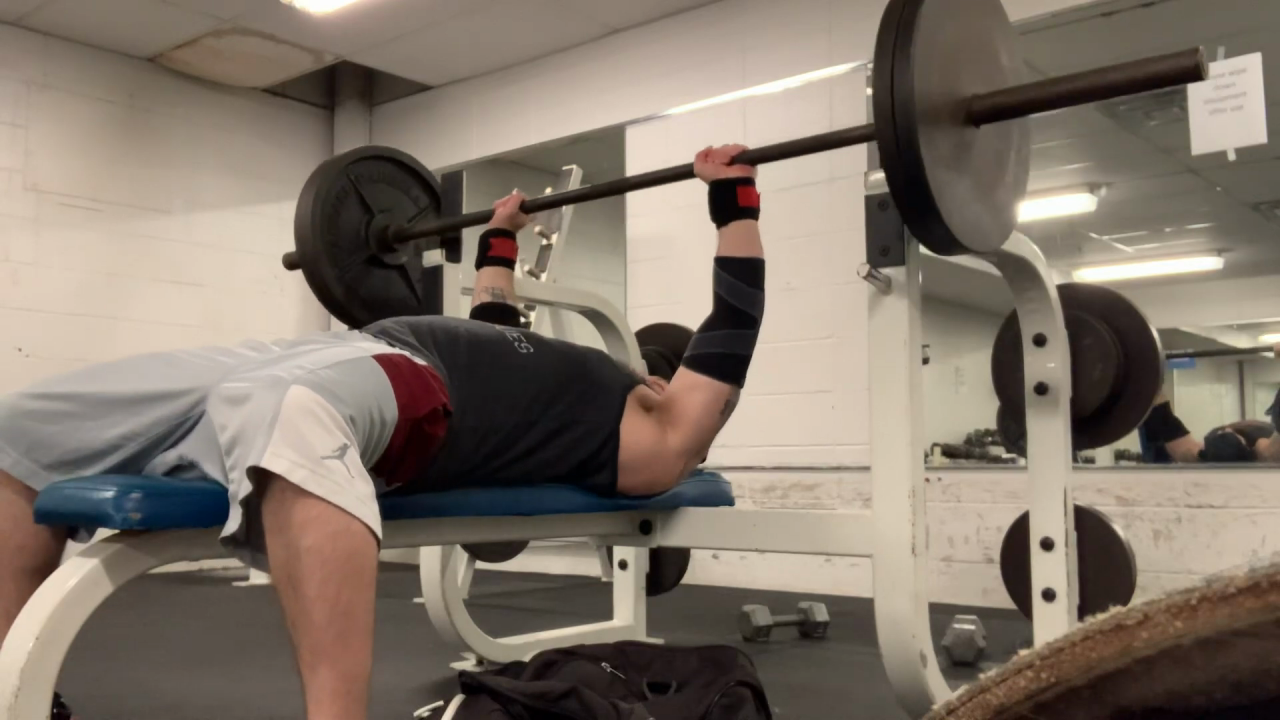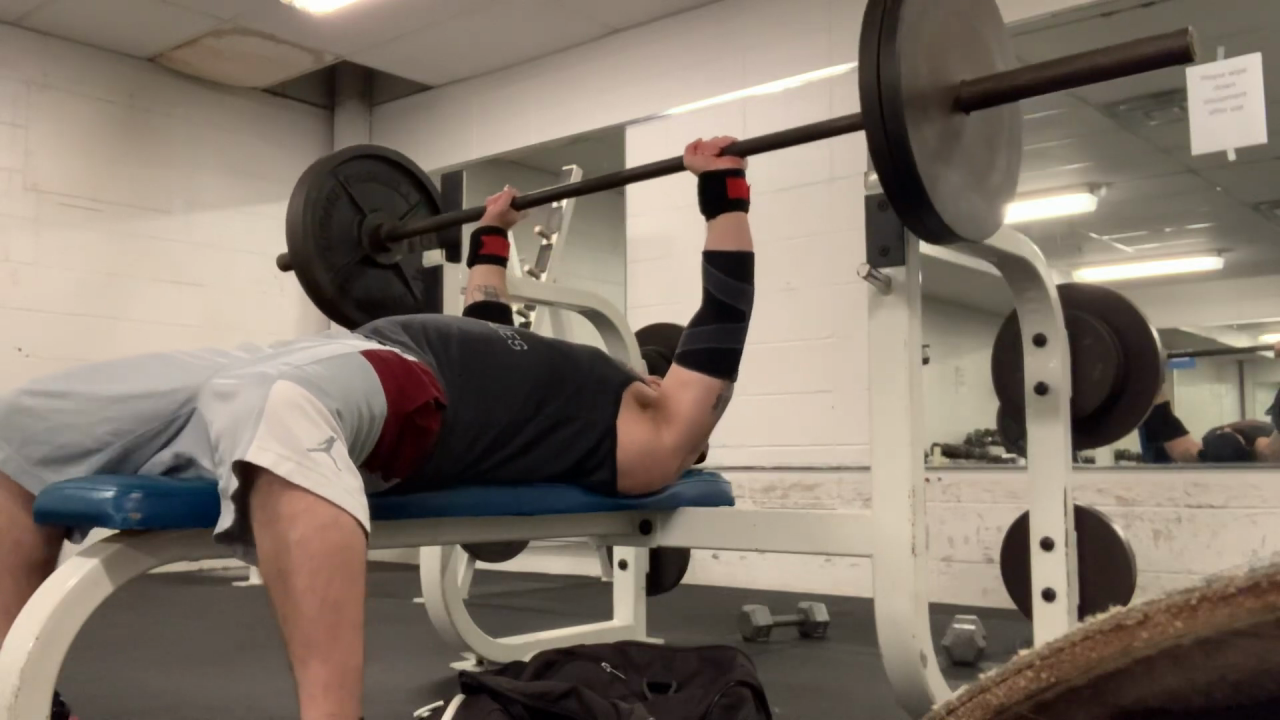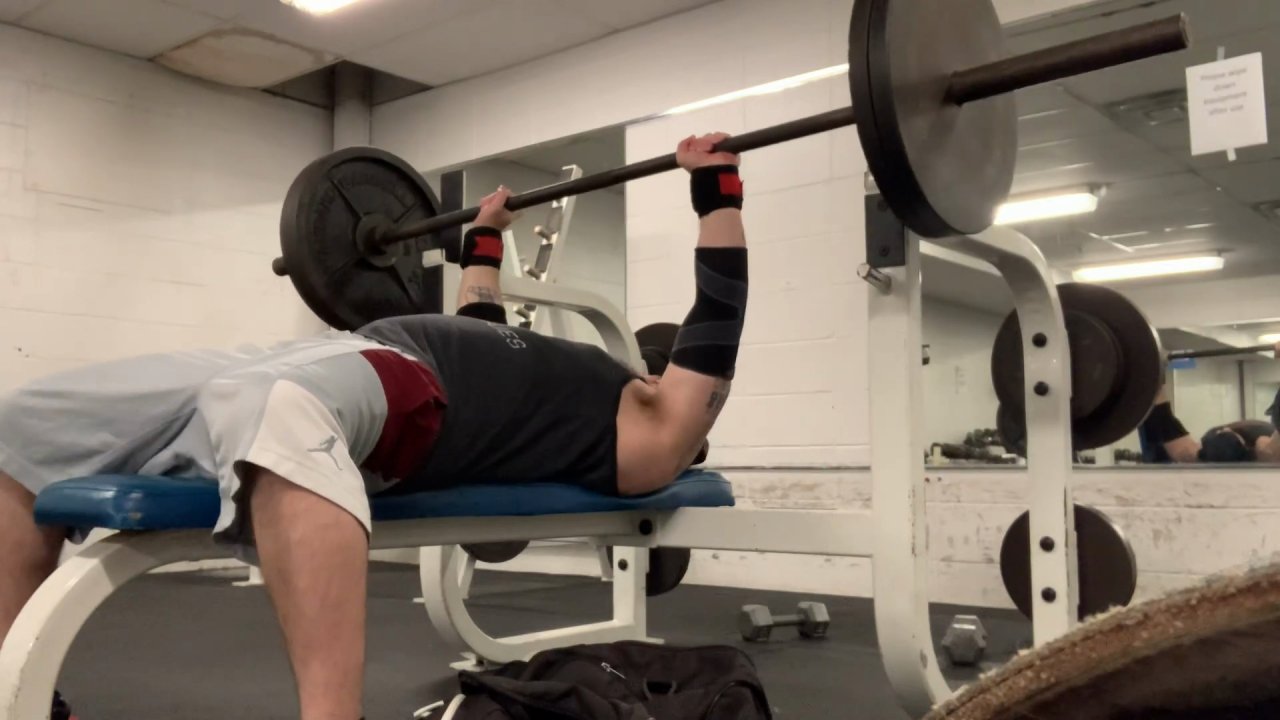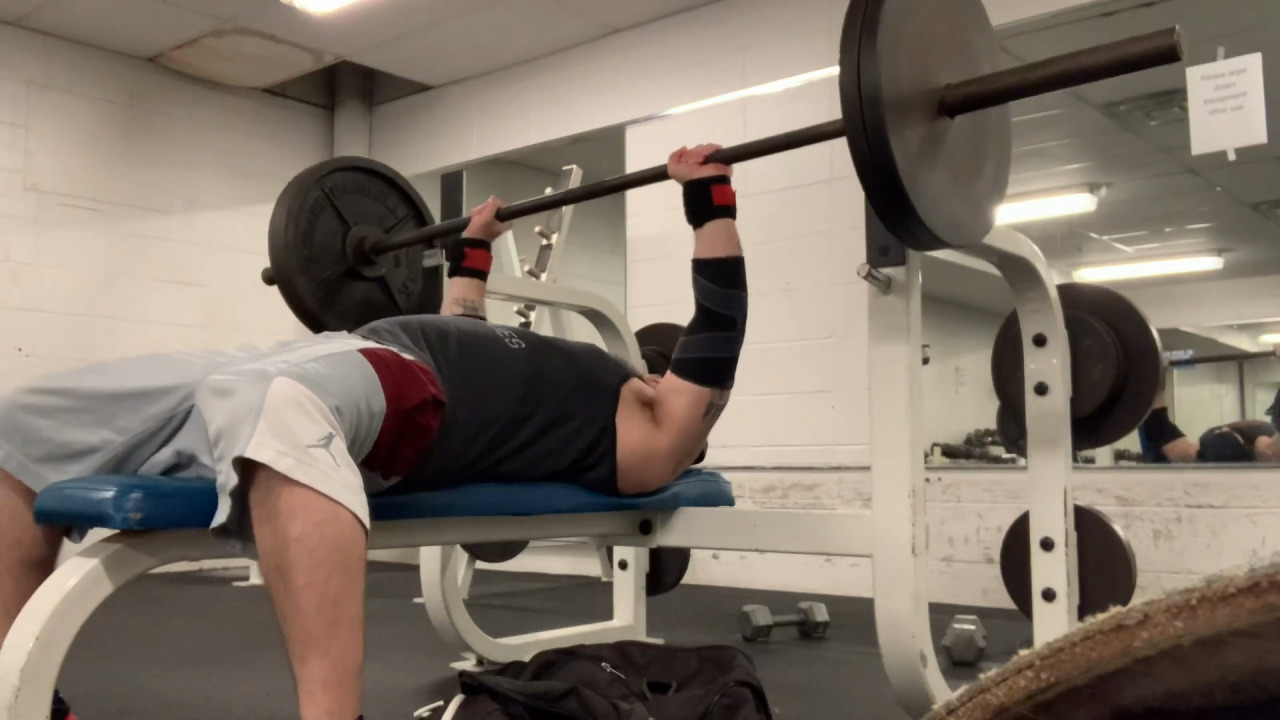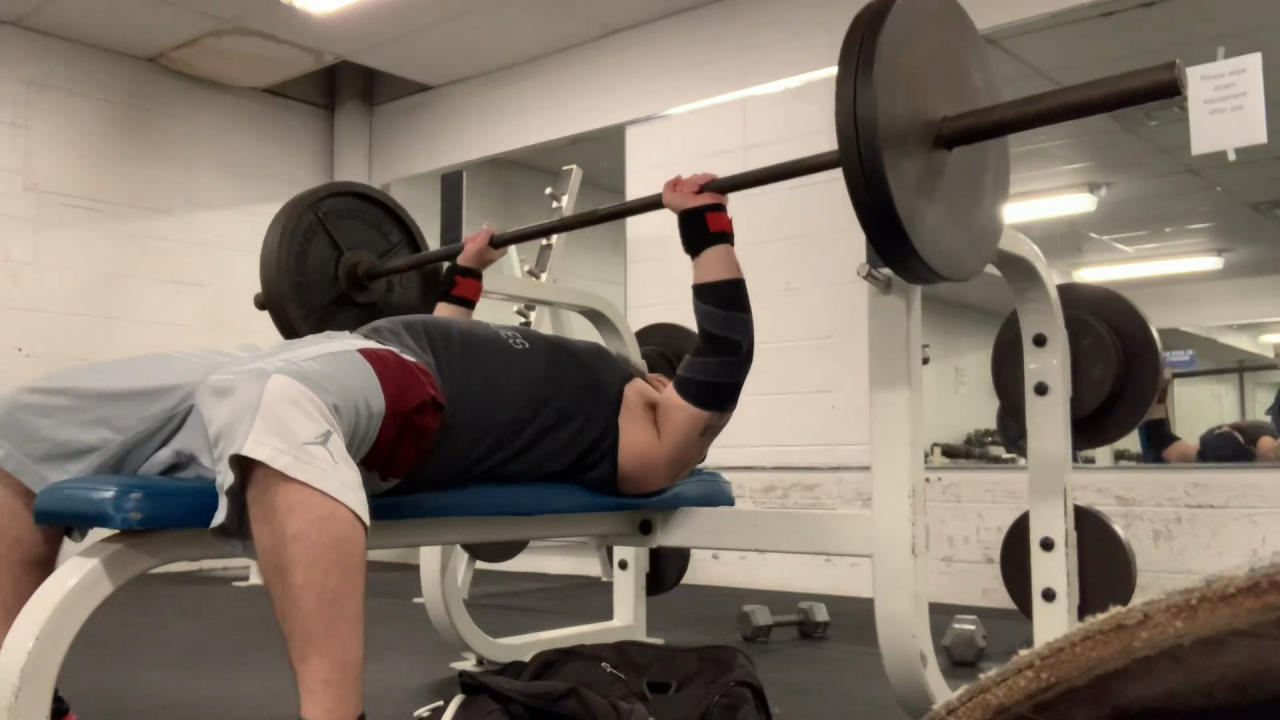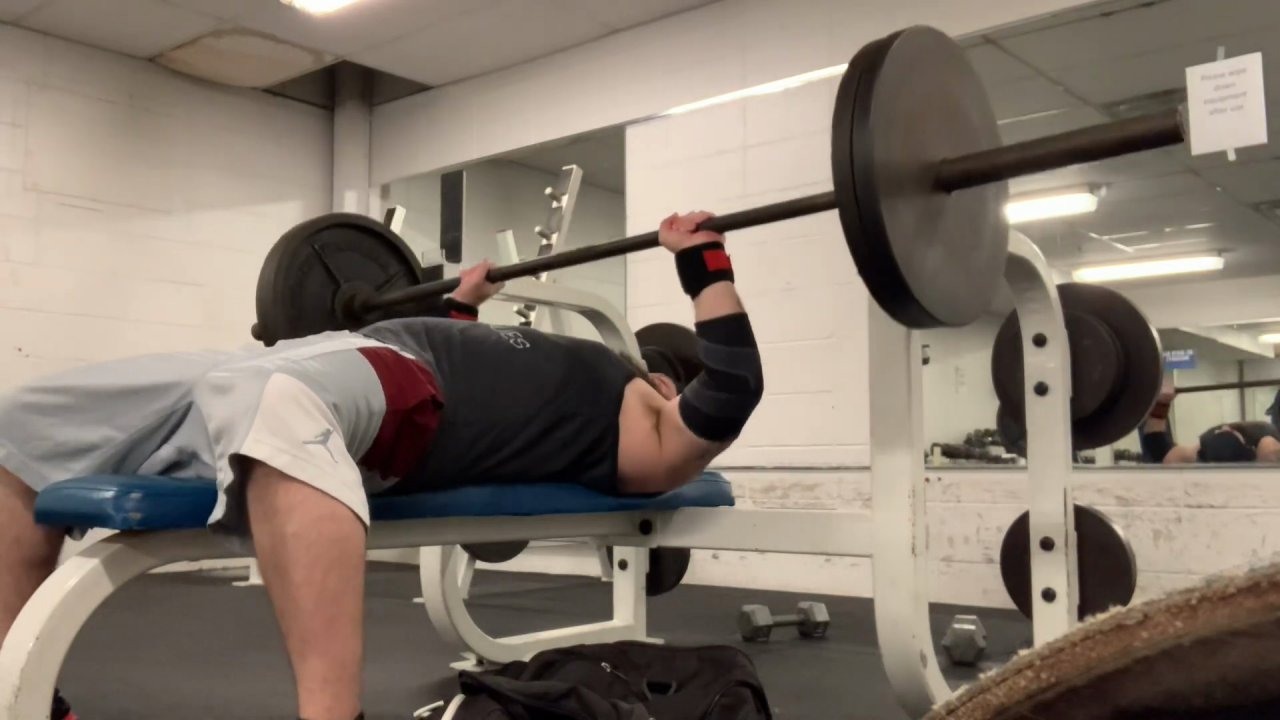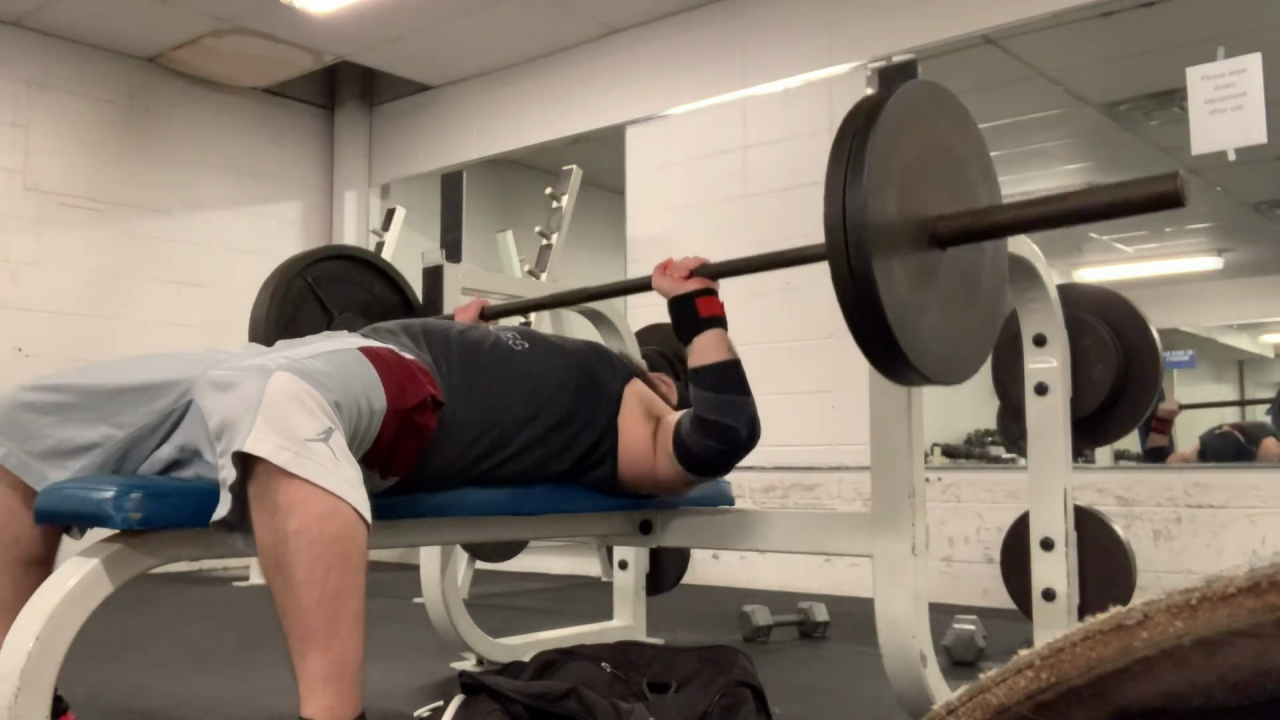
dt=0.3s
person 1, frame 1
left shoulder: (655, 444)
right shoulder: (566, 385)
left elbow: (732, 331)
right elbow: (492, 331)
left wrist: (735, 202)
right wrist: (500, 237)
left knee: (283, 422)
person 1, frame 2
left shoulder: (650, 442)
right shoulder: (561, 387)
left elbow: (723, 324)
right elbow: (484, 332)
left wrist: (724, 192)
right wrist: (491, 235)
left knee: (272, 416)
person 1, frame 3
left shoulder: (649, 442)
right shoulder: (557, 388)
left elbow: (717, 323)
right elbow: (477, 328)
left wrist: (716, 187)
right wrist: (484, 237)
left knee: (274, 418)
person 1, frame 4
left shoulder: (646, 442)
right shoulder: (557, 387)
left elbow: (717, 334)
right elbow: (468, 341)
left wrist: (709, 201)
right wrist: (472, 249)
left knee: (272, 415)
person 1, frame 5
left shoulder: (648, 442)
right shoulder: (568, 386)
left elbow: (727, 360)
left wrist: (704, 225)
right wrist: (465, 273)
left knee: (272, 413)
person 1, frame 6
left shoulder: (650, 445)
right shoulder: (603, 396)
left elbow: (733, 390)
left wrist: (702, 263)
right wrist: (462, 306)
left knee: (271, 412)
person 1, frame 7
left shoulder: (648, 435)
right shoulder: (578, 381)
left elbow: (725, 434)
left wrist: (697, 306)
right wrist: (458, 330)
left knee: (274, 409)
